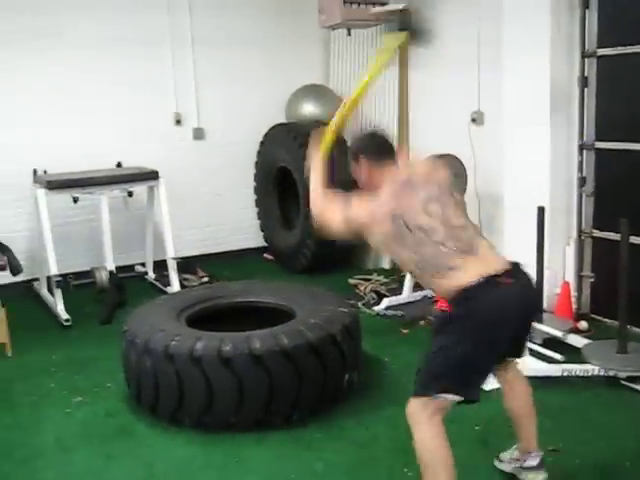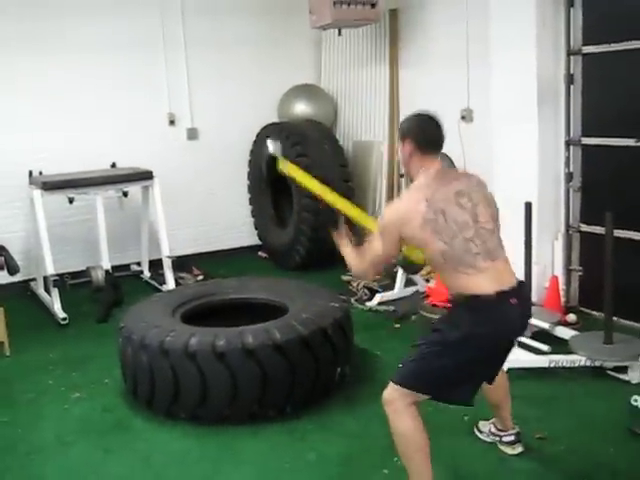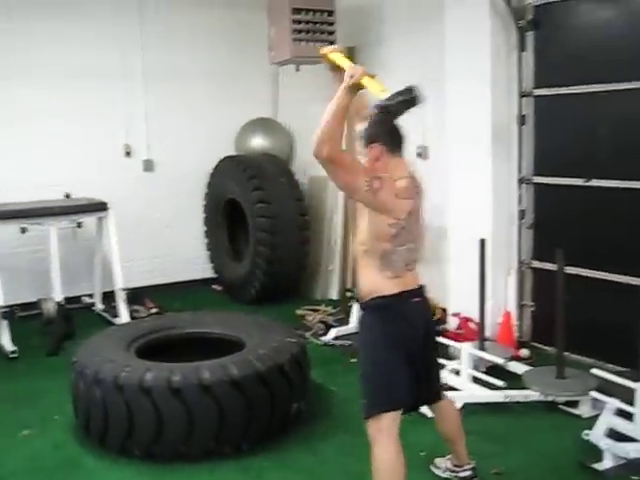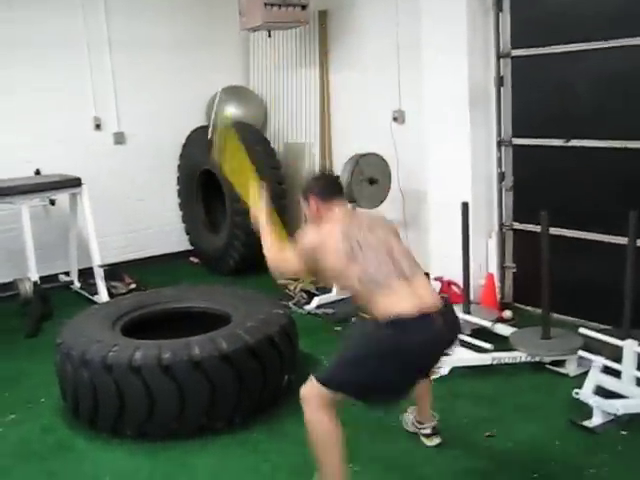
dt=0.5s
person 1, frame 1
left shoulder: (367, 212)
right shoulder: (432, 174)
left elbow: (323, 213)
left wrist: (317, 165)
left hip: (475, 309)
right hip: (518, 285)
left knee: (422, 411)
right knee: (505, 358)
person 1, frame 2
left shoulder: (401, 211)
right shoulder: (473, 184)
left elbow: (366, 271)
left wrist: (346, 247)
left hip: (479, 313)
right hip: (516, 301)
left knee: (397, 399)
right knee: (486, 362)
right ankle: (506, 432)
person 1, frame 3
left shoulder: (387, 195)
right shoulder: (405, 179)
left elbow: (325, 151)
right elbow: (380, 129)
left wrist: (345, 87)
right wrist: (351, 87)
left hip: (385, 315)
right hip: (415, 305)
left knee: (383, 427)
right knee: (434, 395)
person 1, frame 4
left shoulder: (319, 235)
right shoulder: (379, 222)
left elbow: (278, 264)
left wrist: (261, 215)
left hip: (403, 333)
right hip: (442, 324)
left knee: (315, 398)
right ankle: (425, 423)
